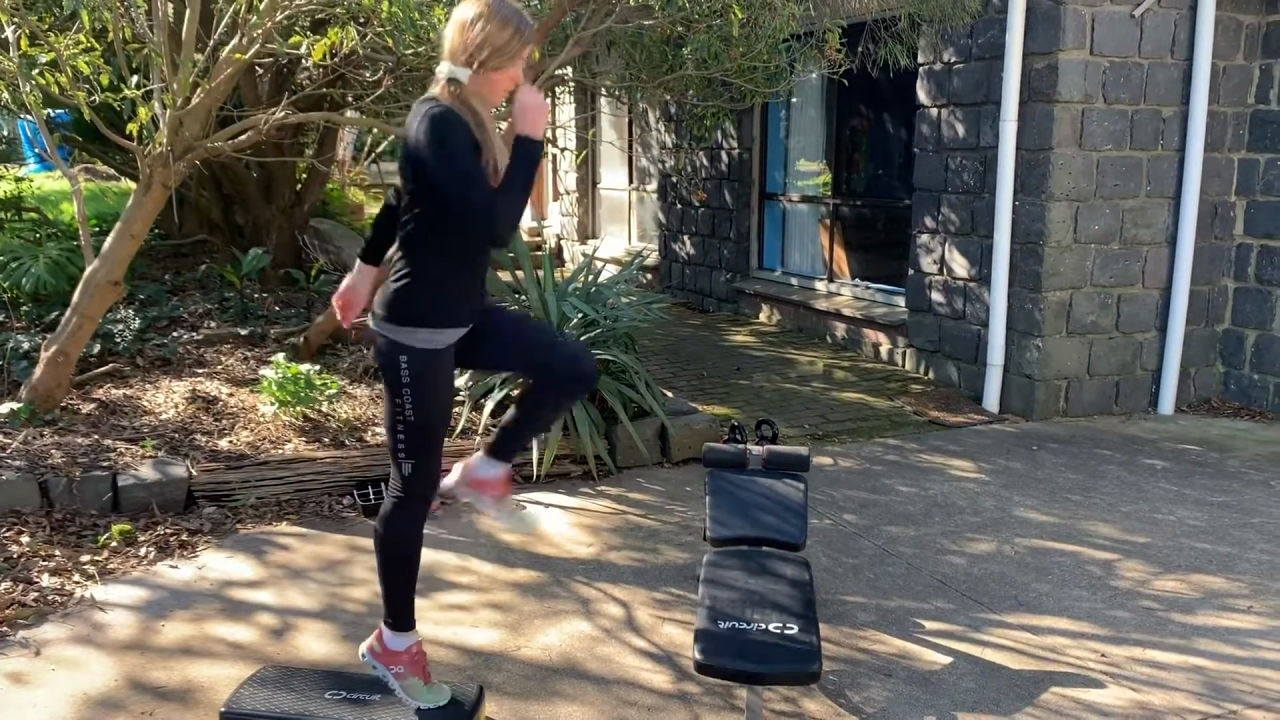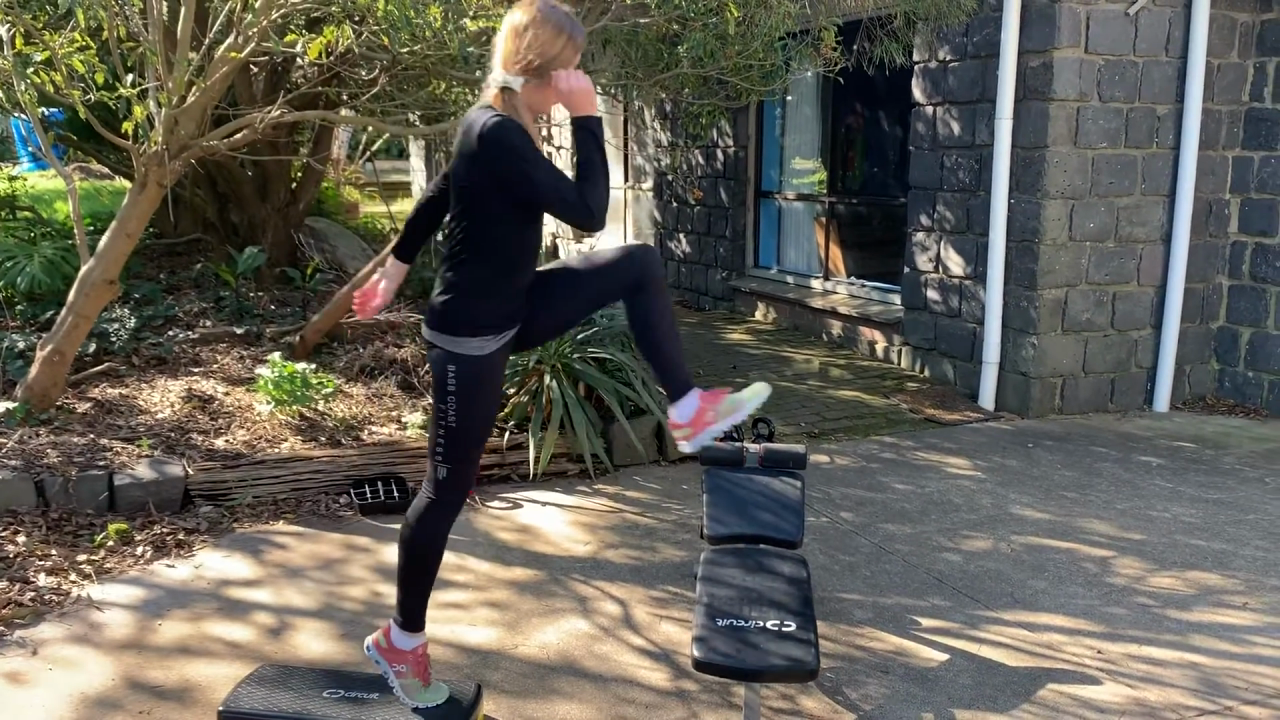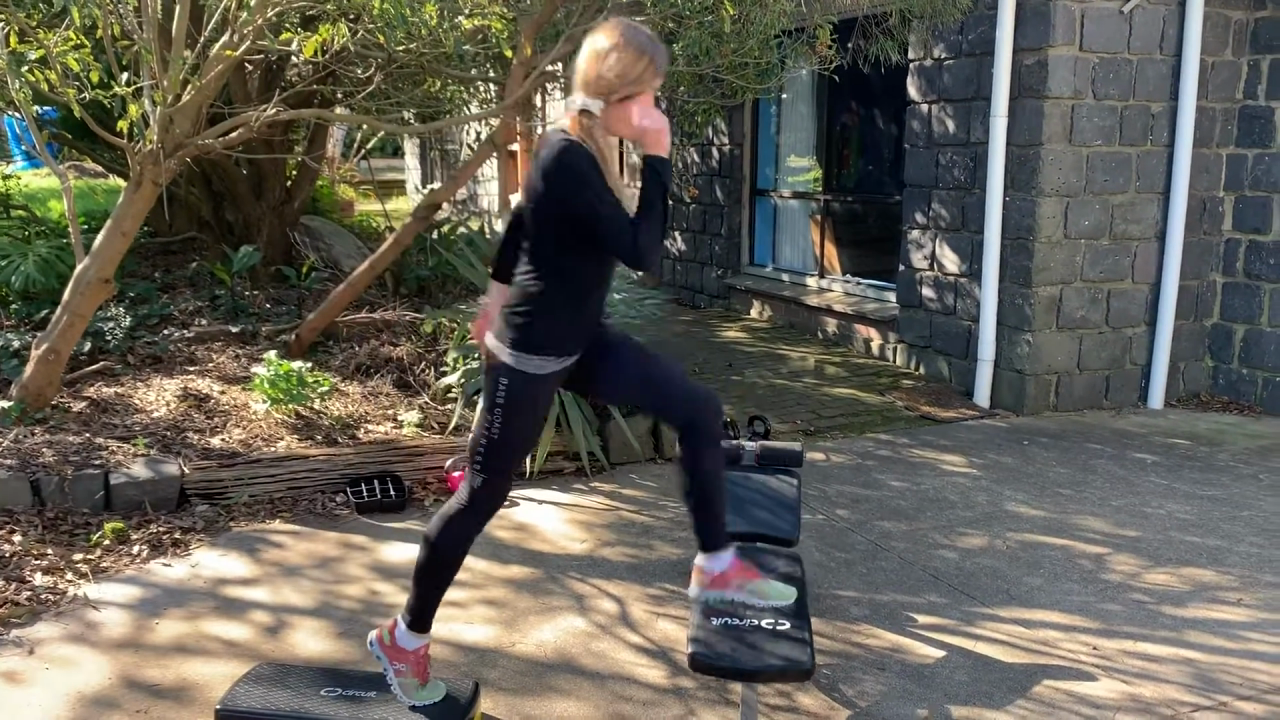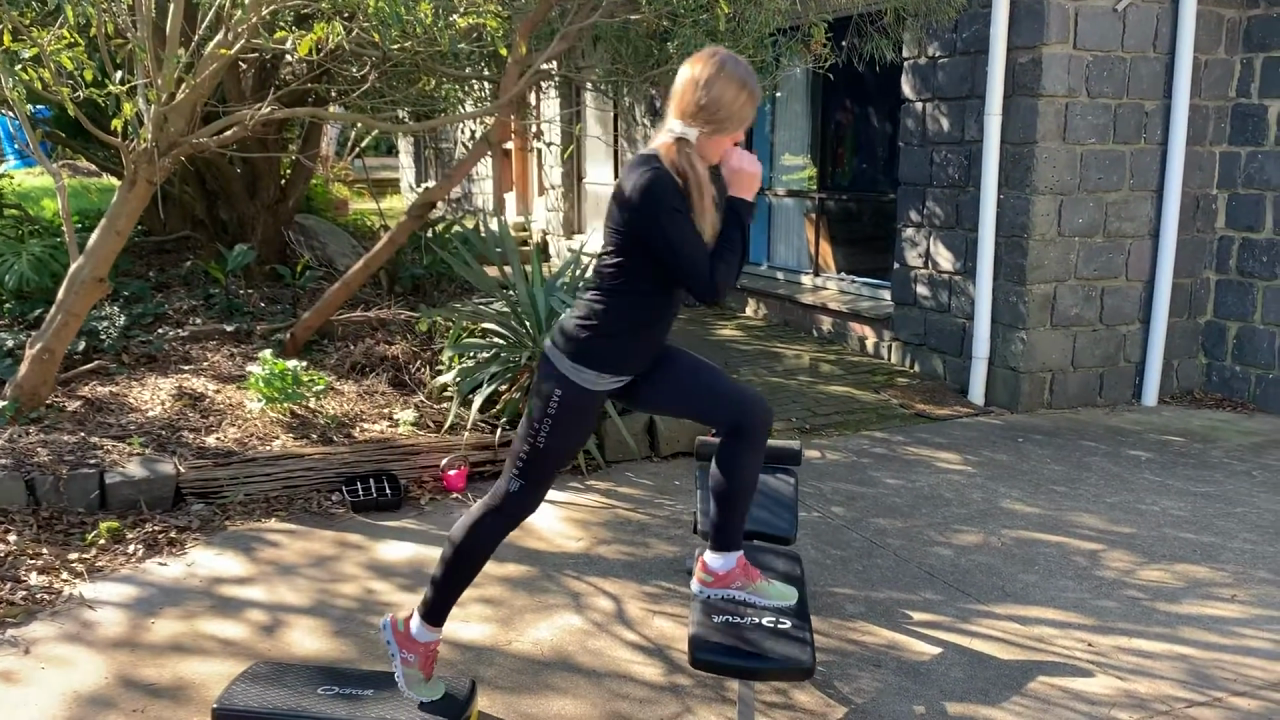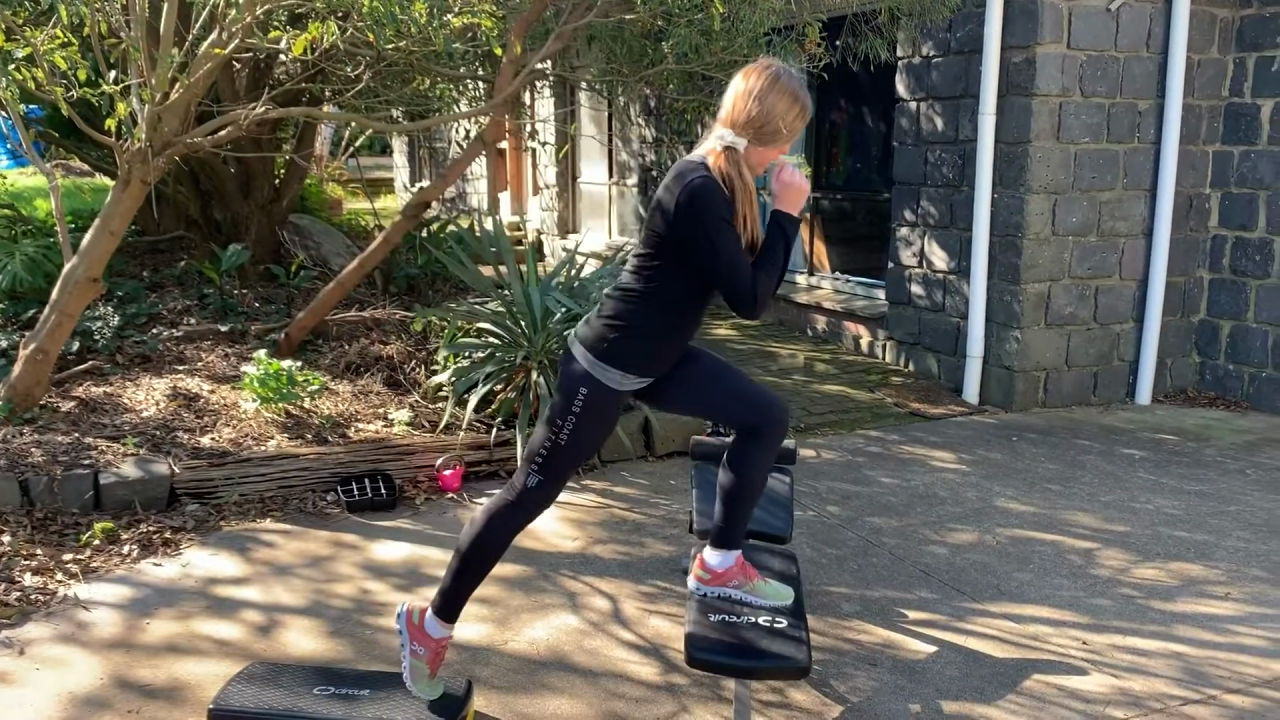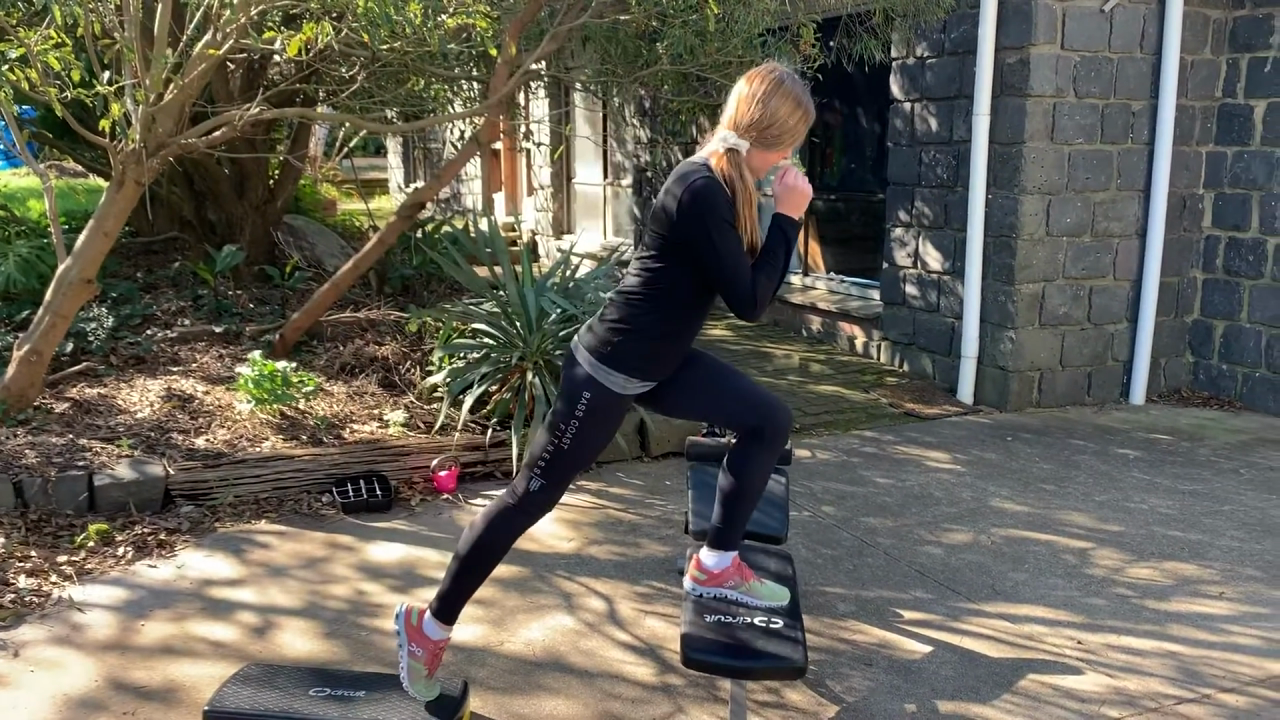
dt=0.2s
person 1, frame 1
left shoulder: (463, 116)
right shoulder: (438, 124)
left elbow: (402, 201)
right elbow: (494, 225)
left wrist: (365, 269)
right wrist: (529, 137)
left hip: (463, 316)
right hip: (415, 331)
left knee: (574, 367)
right knee: (415, 483)
left ankle: (485, 469)
right ankle: (393, 641)
person 1, frame 2
left shoulder: (495, 123)
right shoulder: (496, 137)
left elbow: (442, 193)
right elbow: (586, 211)
left wrist: (395, 263)
right wrist: (586, 118)
left hip: (515, 307)
right hip: (467, 335)
left knee: (641, 268)
right knee: (450, 486)
left ankle: (686, 411)
right ankle: (400, 641)
person 1, frame 3
left shoulder: (577, 143)
right shoulder: (570, 159)
left elbow: (525, 219)
right elbow: (641, 253)
left wrist: (500, 290)
right wrist: (657, 158)
left hip: (578, 338)
right hip: (532, 355)
left knee: (700, 412)
right knee: (482, 495)
left ankle: (717, 568)
right ankle: (404, 639)
person 1, frame 4
left shoulder: (679, 169)
right shoulder: (653, 183)
right elbow: (712, 287)
right wrist: (740, 199)
left hip: (637, 357)
right hip: (587, 367)
left knee: (750, 417)
right knee: (515, 497)
left ankle: (721, 567)
right ankle: (418, 630)
person 1, frame 5
left shoulder: (723, 176)
right shoulder: (700, 191)
left elbow: (739, 275)
right elbow: (751, 299)
right wrist: (787, 213)
left hip: (660, 356)
right hip: (608, 365)
left knee: (766, 417)
right knee: (530, 491)
left ankle: (720, 563)
right ankle: (431, 624)
person 1, frame 6
left shoulder: (723, 178)
right shoulder: (701, 191)
left elbow: (738, 280)
right elbow: (750, 302)
right wrist: (788, 217)
left hip: (661, 361)
right hip: (610, 368)
left knee: (770, 421)
right knee: (532, 495)
left ankle: (716, 564)
right ankle: (429, 624)
